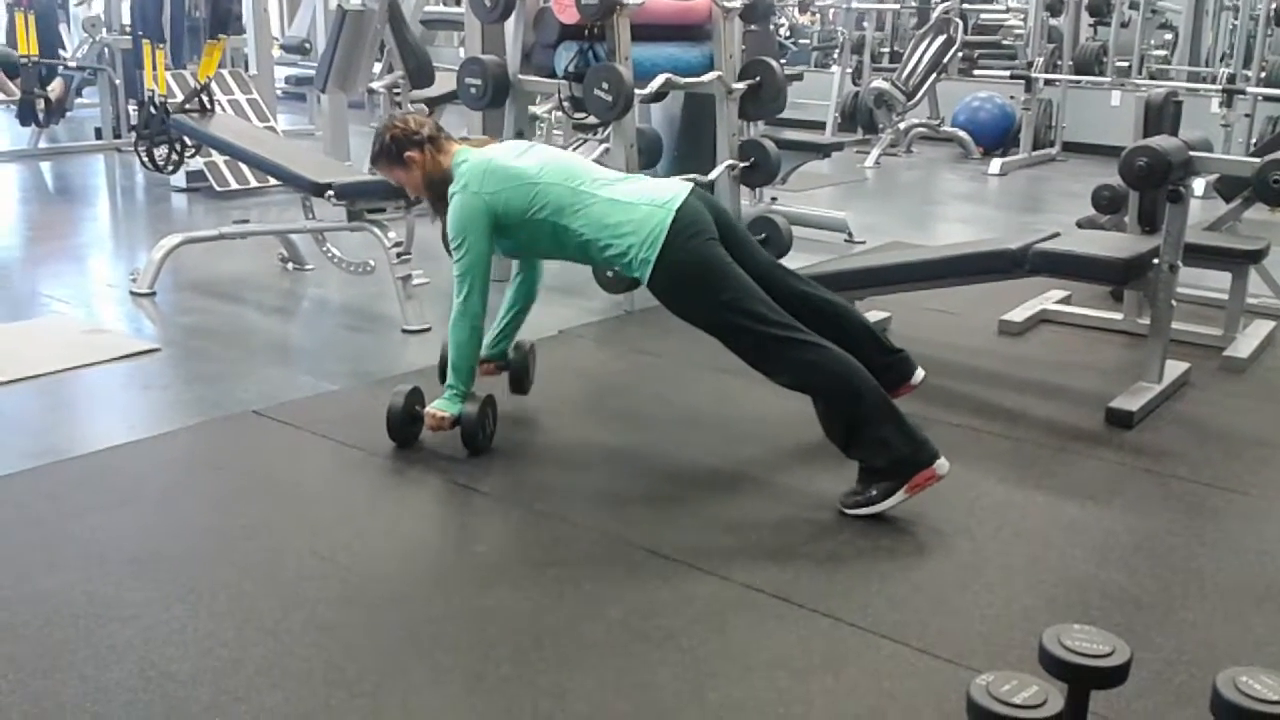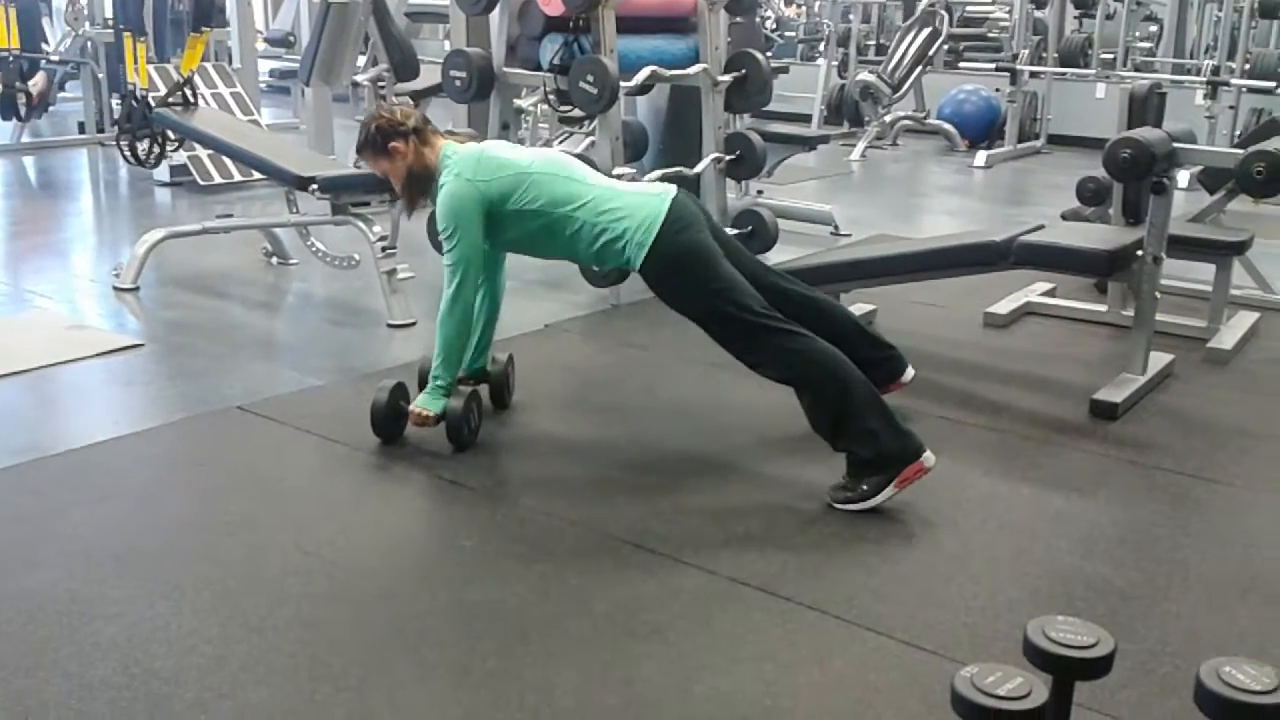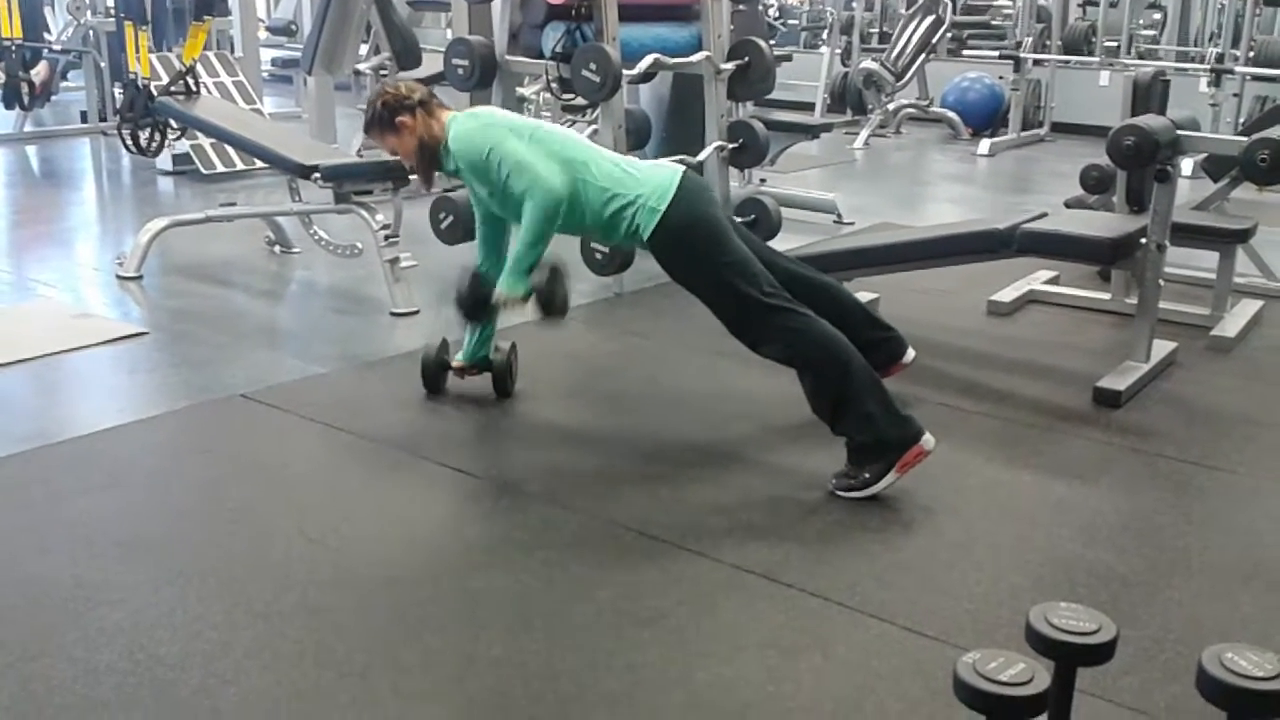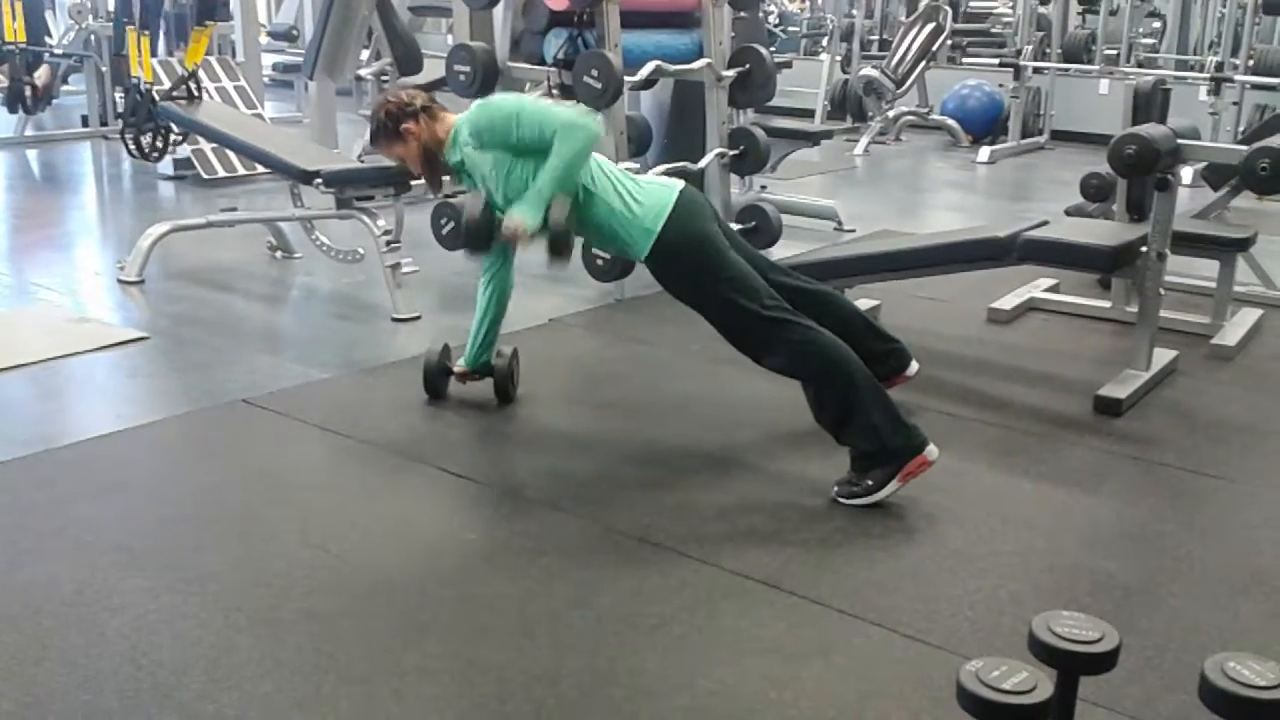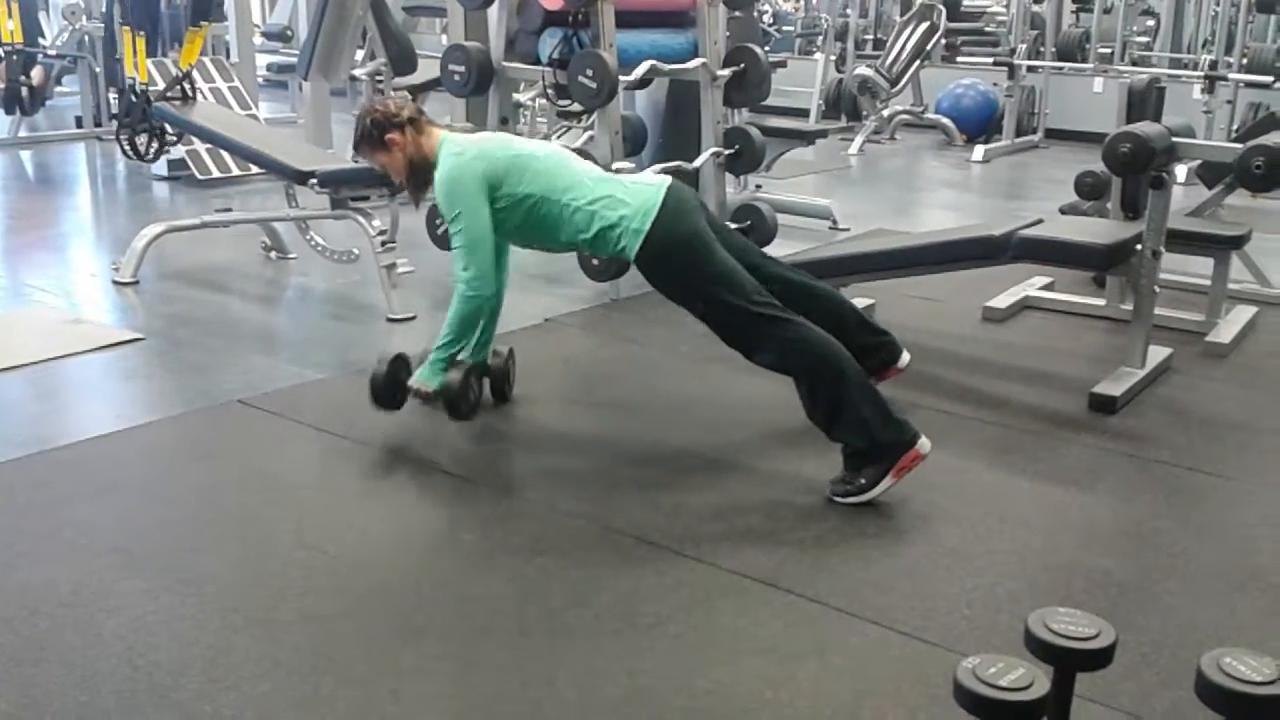
dt=0.4s
person 1, frame 1
left shoulder: (468, 196)
right shoulder: (503, 154)
left elbow: (468, 300)
right elbow: (528, 259)
left wrist: (455, 394)
right wrist: (498, 347)
left hip: (664, 246)
right hip: (684, 202)
left knee: (781, 342)
right knee: (788, 293)
left ankle: (902, 461)
right ankle: (892, 370)
person 1, frame 2
left shoulder: (457, 188)
right shoulder: (478, 160)
left elbow: (461, 293)
right elbow: (489, 275)
left wrist: (438, 389)
right wrist: (475, 364)
left hip: (657, 240)
right hip: (668, 210)
left knee: (772, 338)
right knee: (776, 294)
left ankle: (890, 456)
right ankle: (882, 367)
person 1, frame 3
left shoulder: (473, 133)
right shoulder: (471, 164)
left elbow: (550, 189)
right elbow: (489, 256)
left wrist: (517, 280)
right wrist: (474, 350)
left hip: (664, 209)
right hip: (669, 199)
left knee: (774, 318)
right knee: (779, 278)
left ankle: (890, 441)
right ankle: (883, 350)
person 1, frame 4
left shoulder: (481, 122)
right shoulder: (473, 166)
left elbow: (582, 124)
right elbow: (498, 260)
left wrist: (533, 208)
right wrist: (476, 356)
left hip: (664, 227)
right hip: (670, 212)
left knee: (777, 329)
right knee: (783, 289)
left ankle: (894, 449)
right ankle: (887, 361)
person 1, frame 5
left shoulder: (454, 175)
right shoulder: (475, 150)
left elbow: (477, 281)
right elbow: (493, 264)
left wrist: (434, 368)
right wrist: (477, 354)
left hip: (651, 231)
right hip: (662, 199)
left knee: (768, 326)
right knee: (775, 283)
left ankle: (885, 445)
right ankle: (879, 354)
